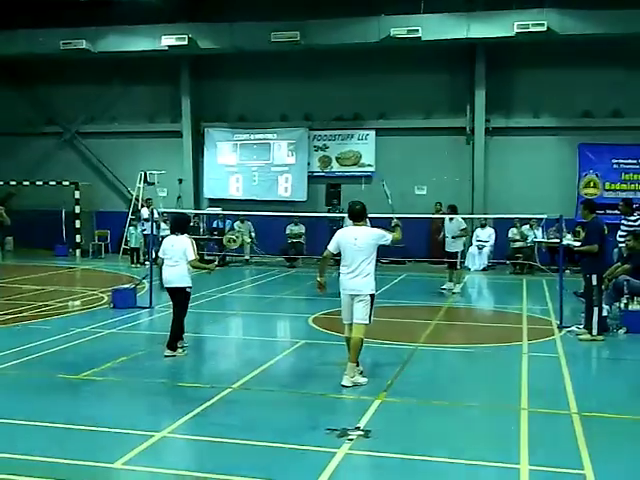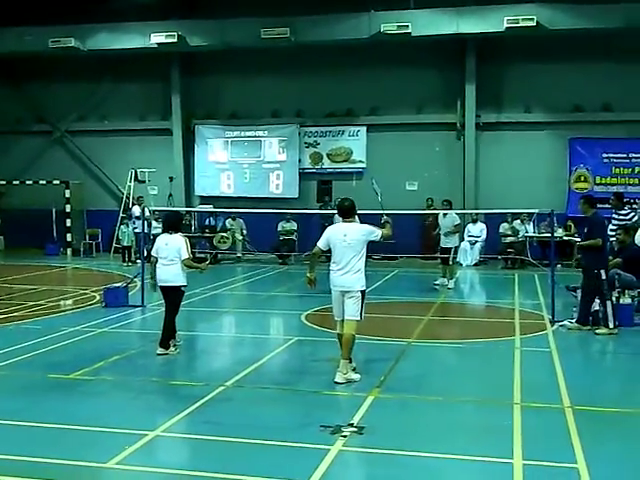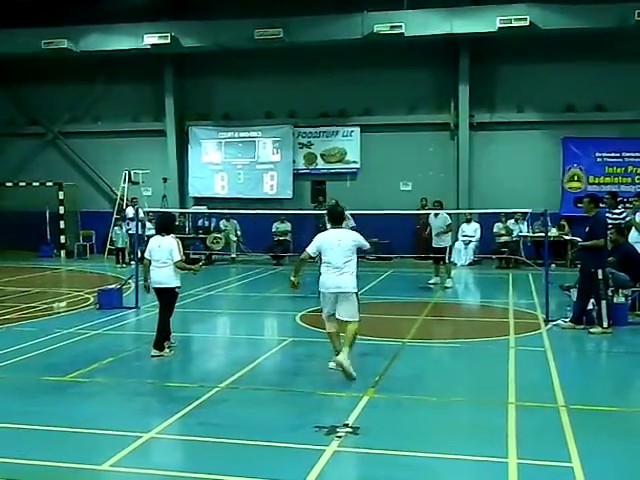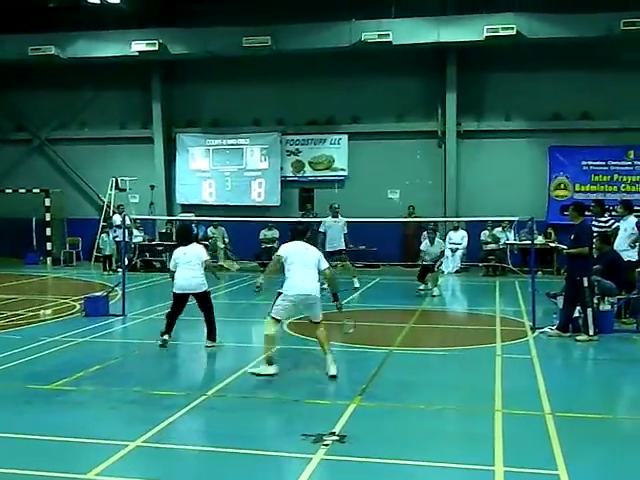
dt=1s
person 1, frame 1
left shoulder: (341, 233)
right shoulder: (374, 233)
left elbow: (326, 256)
right elbow: (397, 237)
left wrist: (320, 276)
right wrist: (396, 226)
left hip: (346, 286)
right hip: (364, 288)
left knee: (349, 327)
right knee: (358, 328)
left ankle: (354, 365)
right ankle: (350, 374)
person 1, frame 2
left shoulder: (331, 230)
right shoulder: (364, 230)
left elbow: (315, 253)
right elbow: (387, 233)
left wrist: (311, 272)
right wrist: (387, 223)
left hip: (337, 283)
right hip: (355, 284)
left knee: (341, 323)
right knee: (350, 325)
left ankle: (347, 361)
right ankle: (343, 370)
person 1, frame 3
left shoulder: (321, 237)
right shoulder: (354, 236)
left elbow: (303, 258)
right elbow: (368, 248)
left wrist: (294, 276)
right wrist: (357, 247)
left hip: (327, 285)
right hip: (348, 285)
left knee: (330, 319)
right knee: (352, 323)
left ankle: (339, 357)
right ankle: (344, 354)
person 1, frame 4
left shoulder: (287, 246)
right shoulder: (315, 251)
left elbow: (276, 260)
right elbow: (329, 275)
right wrist: (336, 297)
left hip: (292, 291)
right hip: (312, 292)
left knee: (271, 324)
right knee: (319, 325)
left ankle: (270, 363)
right ankle: (330, 364)
person 2, frame 1
left shoulder: (594, 225)
right shoulder: (595, 223)
left elbow: (594, 248)
left wrist: (578, 248)
right wrist: (580, 245)
left hip: (594, 268)
right hip: (592, 267)
left knee: (594, 299)
right knee: (590, 298)
left ankle: (595, 332)
right ankle: (590, 327)
person 2, frame 2
left shoulder: (597, 220)
right shoulder: (590, 219)
left elbow: (598, 242)
left wrist: (580, 244)
right wrist: (582, 254)
left hip: (598, 264)
right hip: (590, 263)
left knee: (603, 294)
right knee: (586, 293)
left ankle: (610, 325)
right ankle: (582, 321)
person 2, frame 3
left shoulder: (599, 219)
right shoulder: (591, 219)
left elbow: (600, 242)
left wrist: (582, 244)
right wrist: (580, 244)
left hip: (596, 264)
right hip: (587, 263)
left knee: (599, 294)
right knee: (582, 293)
left ankle: (604, 325)
right ankle: (576, 320)
person 2, frame 4
left shoulder: (585, 228)
right shoulder: (577, 227)
left elbow: (585, 250)
left wrist: (567, 251)
right wrist: (567, 257)
left hip: (582, 272)
right hip: (574, 271)
left knee: (585, 302)
right knee: (569, 300)
left ankle: (590, 333)
right ankle: (563, 328)
person 3, frame 1
left shoulder: (167, 240)
right shoulder: (187, 241)
left elbow: (160, 262)
right elbow: (193, 263)
left wrist: (161, 279)
right wrist: (208, 267)
left hip: (168, 280)
right hip: (181, 281)
left knee: (178, 311)
right knee: (179, 313)
left ankle: (179, 339)
right ankle: (171, 348)
person 3, frame 2
left shoulder: (160, 239)
right shoulder: (181, 239)
left elbow: (153, 260)
right elbow: (186, 262)
left wrist: (152, 278)
right wrist: (200, 266)
left hip: (162, 279)
right hip: (176, 280)
left knee: (170, 310)
right knee: (171, 311)
left ankle: (172, 337)
right ankle: (164, 346)
person 3, frame 3
left shoulder: (152, 241)
right shoulder: (174, 241)
left elbow: (146, 263)
right elbow: (178, 264)
left wrist: (145, 280)
right wrist: (193, 268)
left hip: (156, 281)
right hip: (170, 282)
left knee: (165, 311)
right knee: (165, 313)
left ankle: (166, 339)
right ankle: (158, 347)
person 3, frame 4
left shoulder: (177, 252)
right shoulder: (199, 248)
left elbow: (172, 272)
right elbow: (208, 264)
left wrist: (175, 283)
right wrist: (215, 274)
left hip: (180, 285)
right hip: (198, 285)
left knee: (174, 312)
right knee: (208, 311)
left ankle: (166, 335)
right ankle: (211, 339)
